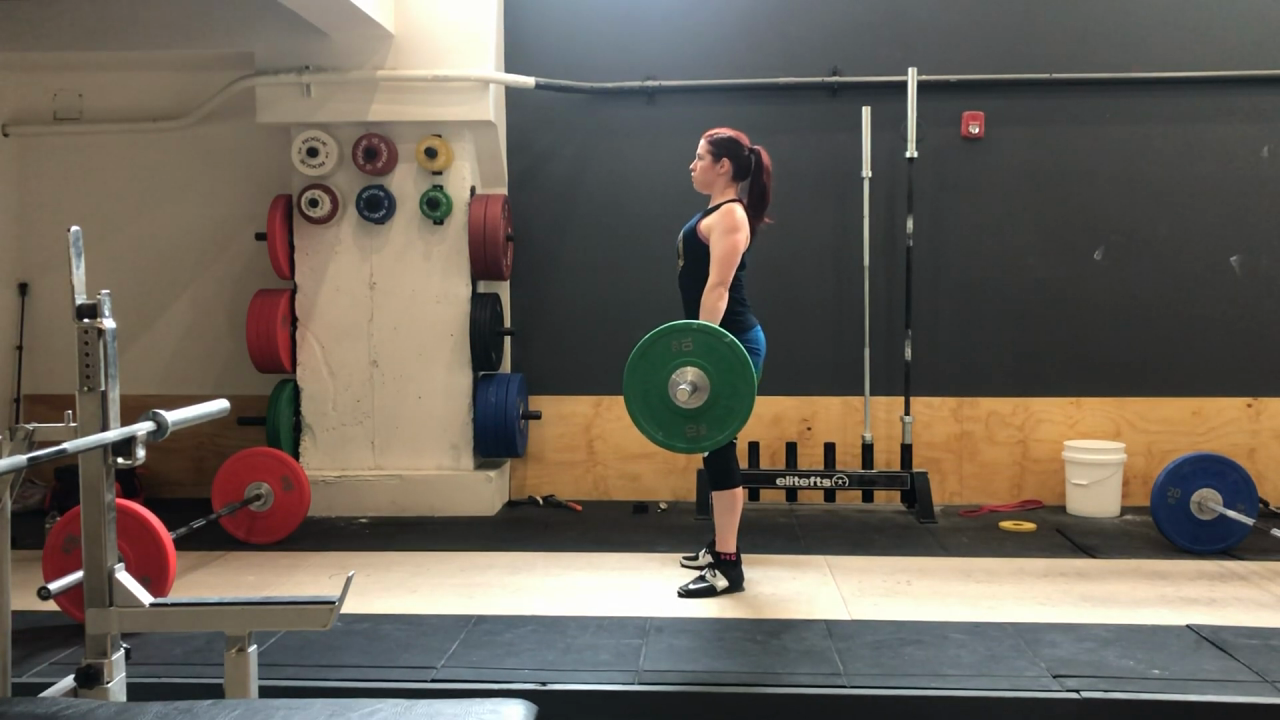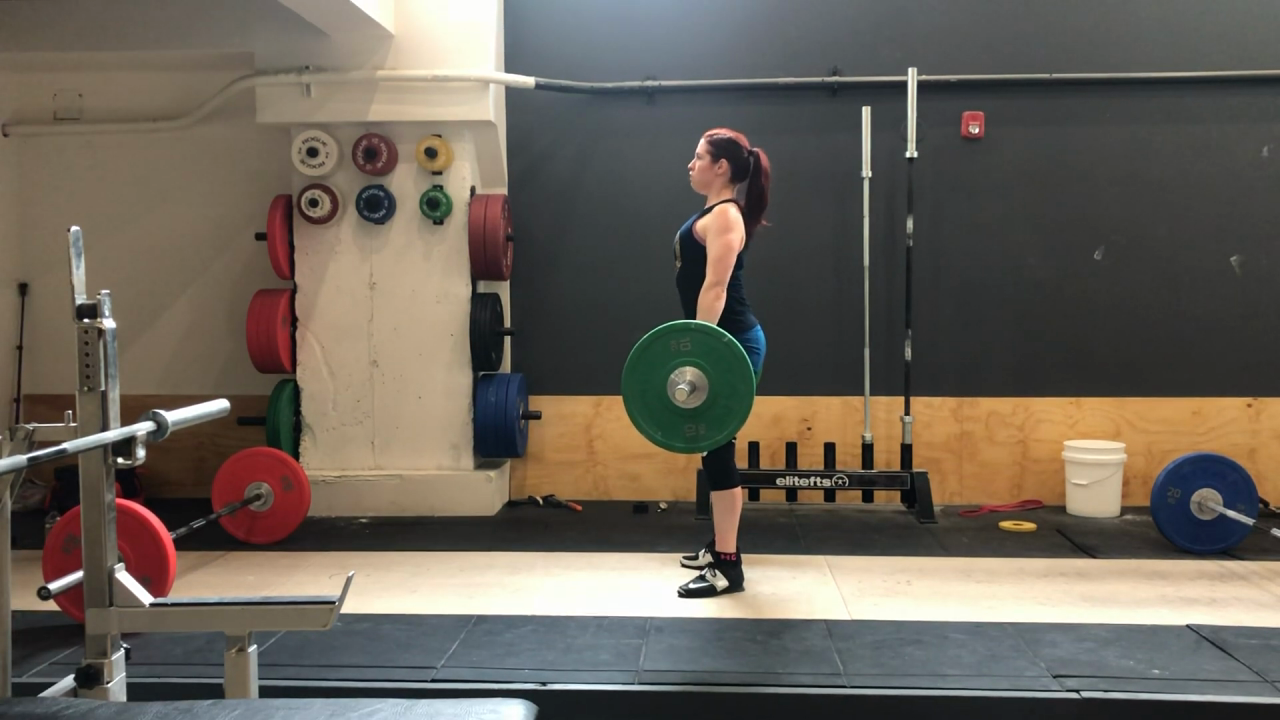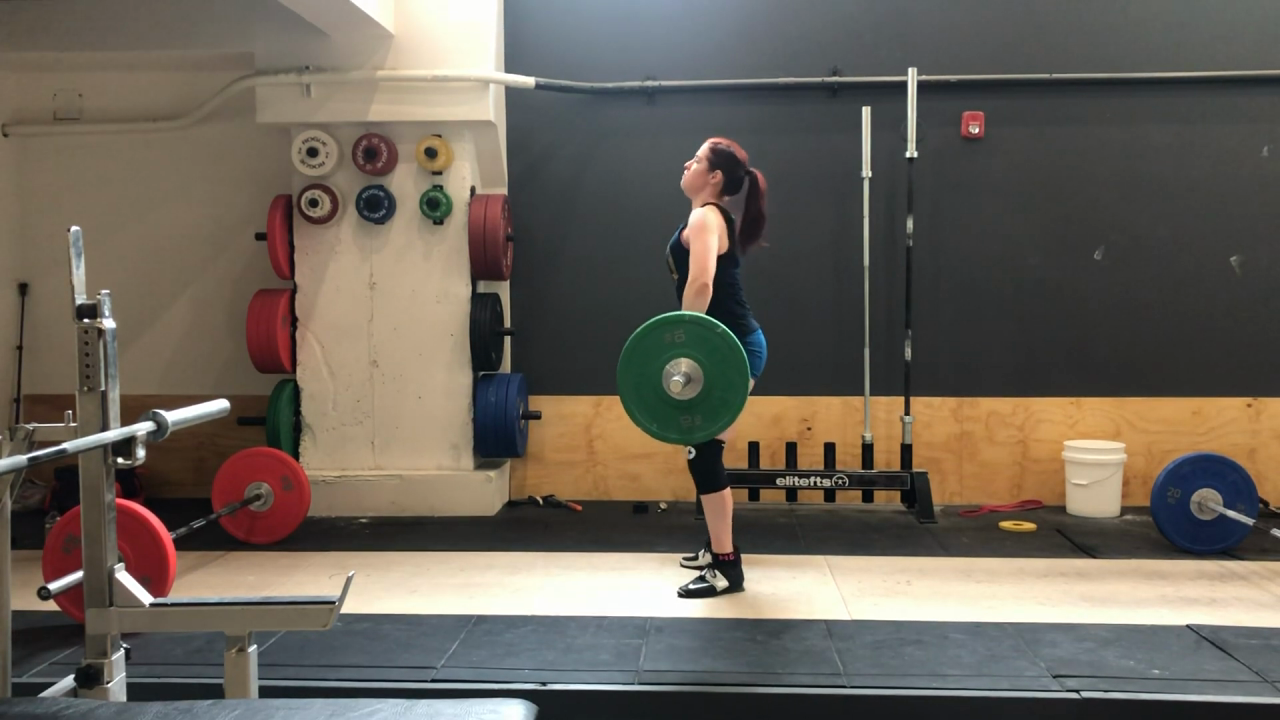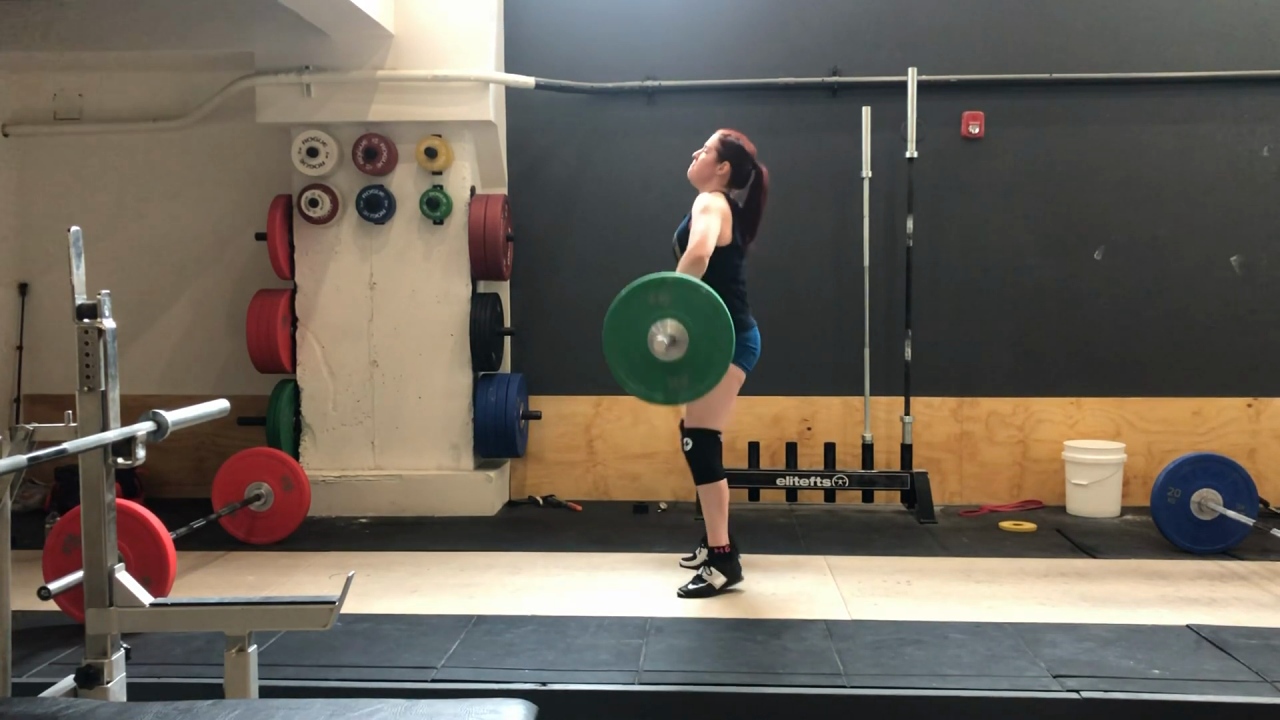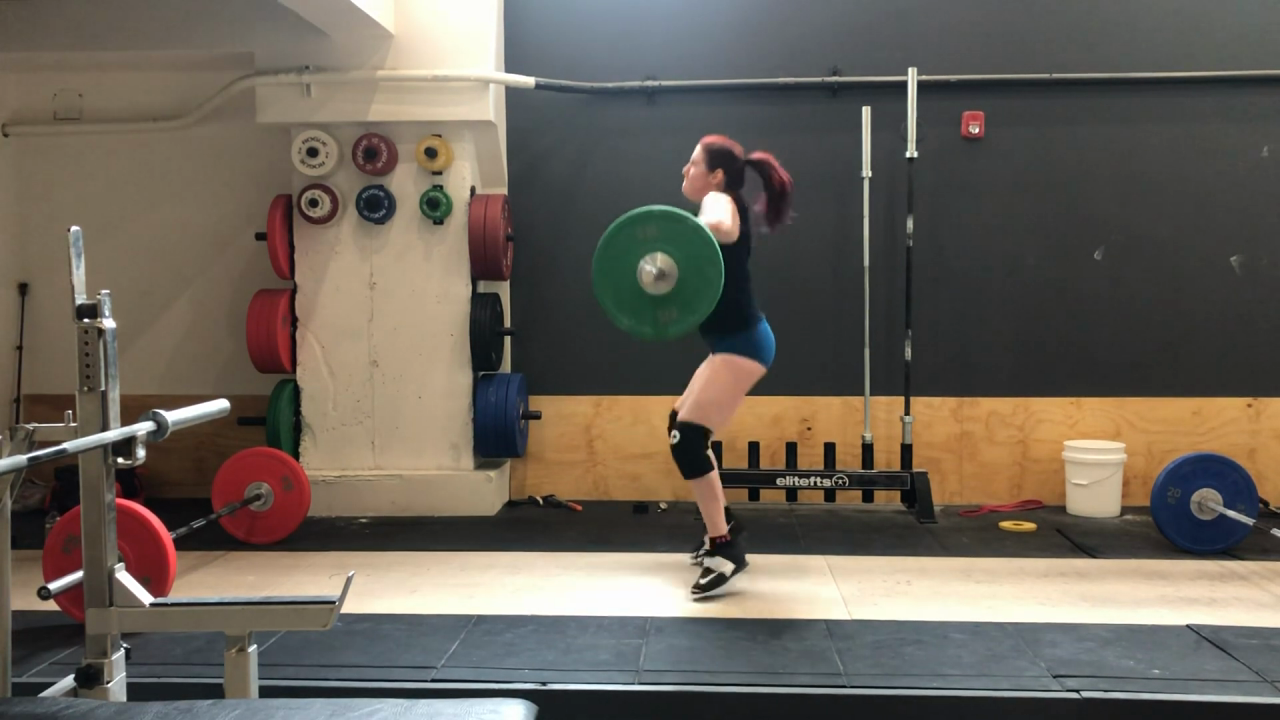
dt=0.2s
person 1, frame 1
left shoulder: (729, 215)
right shoulder: (717, 212)
left elbow: (719, 288)
left knee: (719, 450)
right knee: (713, 448)
left ankle: (727, 566)
right ankle: (720, 547)
person 1, frame 2
left shoulder: (723, 215)
right shoulder: (716, 213)
left elbow: (716, 287)
left hip: (731, 345)
left knee: (716, 451)
right knee: (711, 448)
left ankle: (727, 567)
right ankle: (721, 547)
person 1, frame 3
left shoulder: (705, 217)
right shoulder: (709, 217)
left elbow: (700, 283)
left knee: (702, 451)
right knee: (702, 450)
left ankle: (726, 566)
right ankle: (719, 546)
person 1, frame 4
left shoulder: (712, 202)
right shoulder: (718, 206)
left elbow: (698, 252)
left hip: (727, 339)
left knee: (699, 444)
right knee: (698, 442)
left ankle: (722, 560)
right ankle: (716, 543)
person 1, frame 5
left shoulder: (720, 204)
right shoulder: (719, 206)
left elbow: (714, 224)
left hip: (742, 343)
right hip: (736, 340)
left knee: (685, 437)
right knee: (686, 431)
left ankle: (725, 549)
right ankle: (722, 524)
